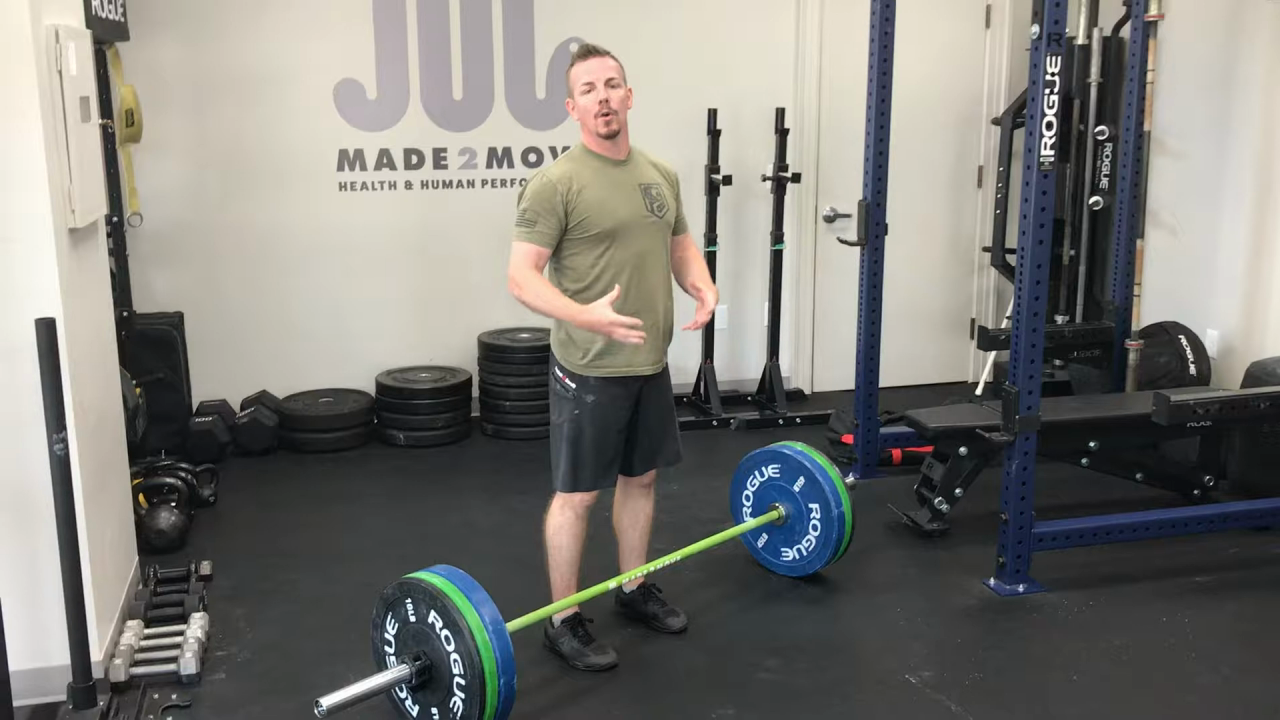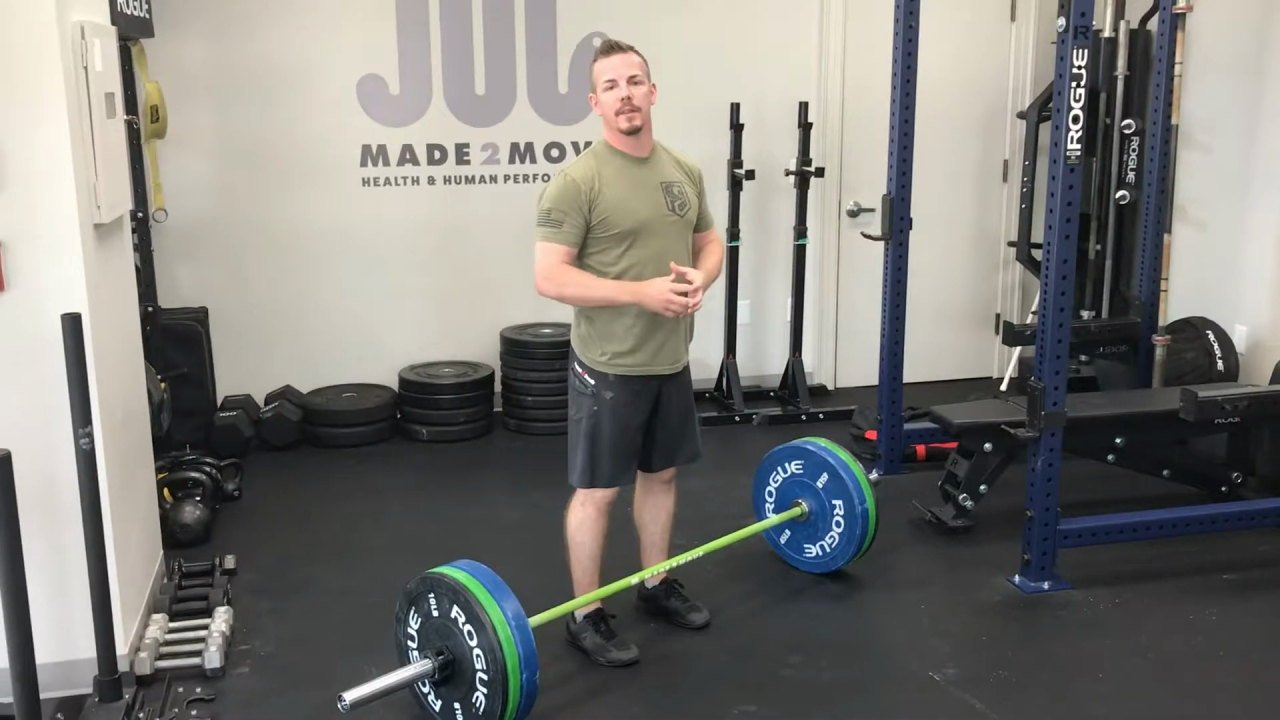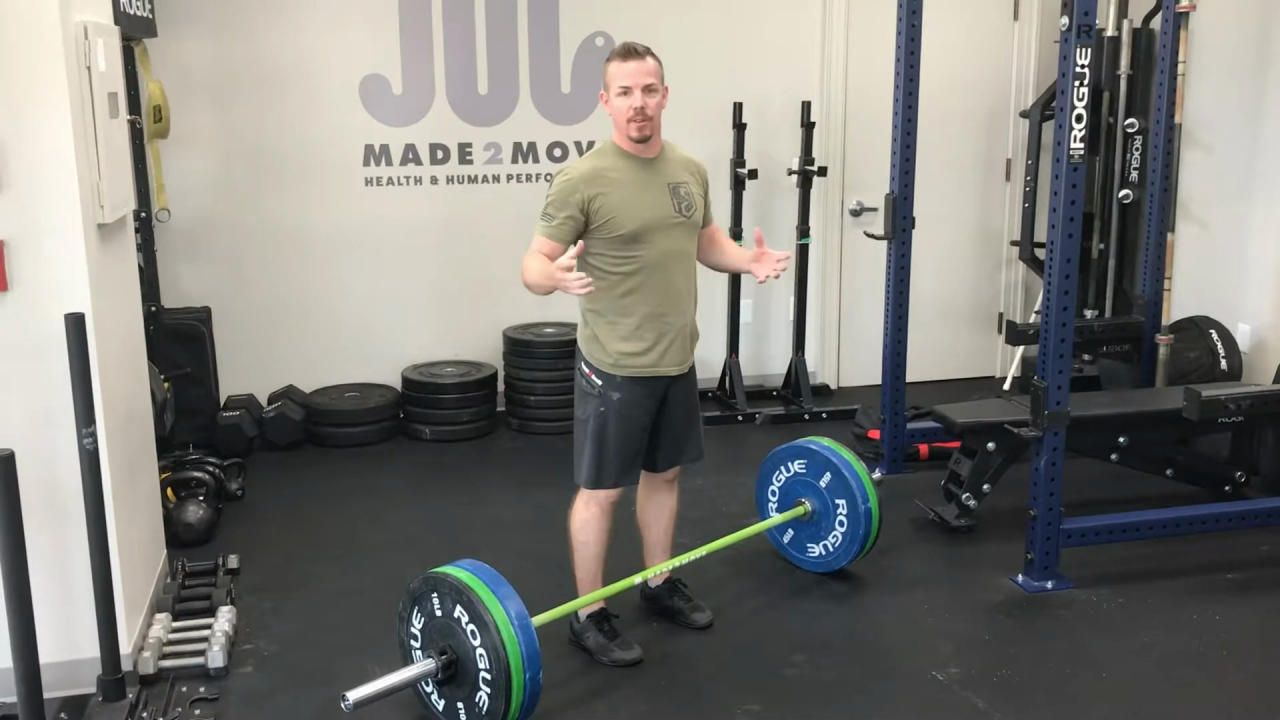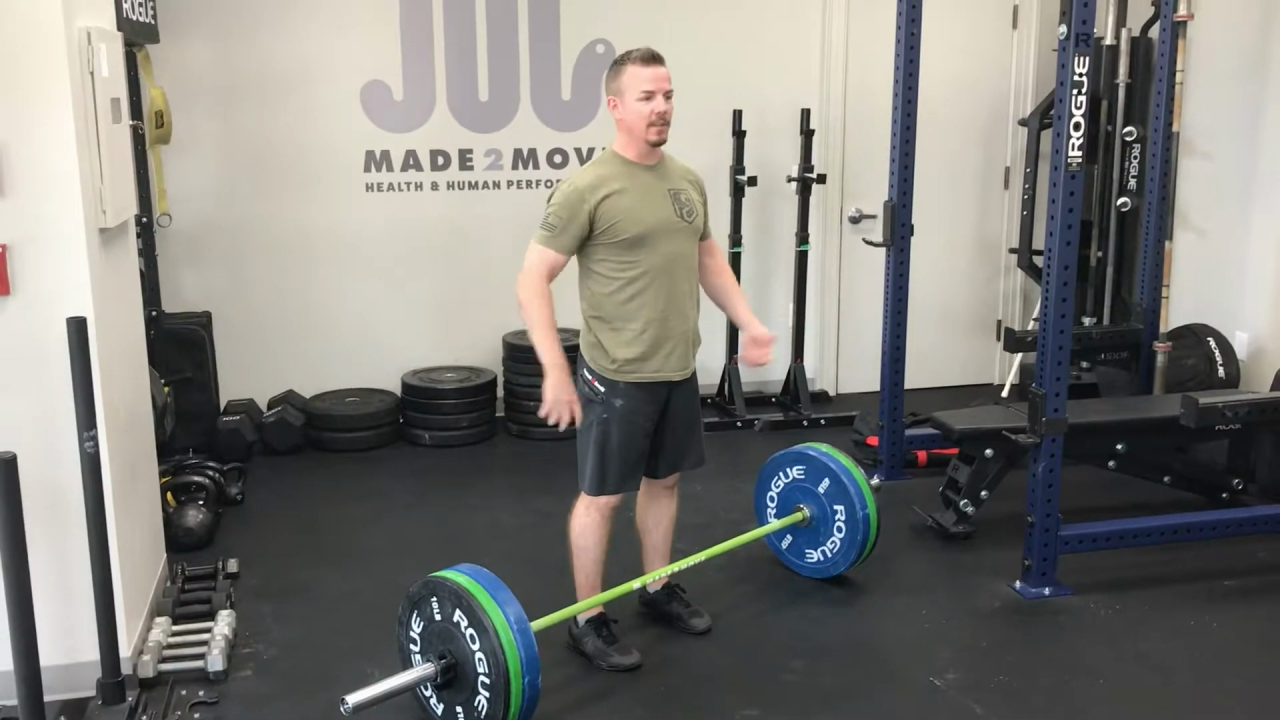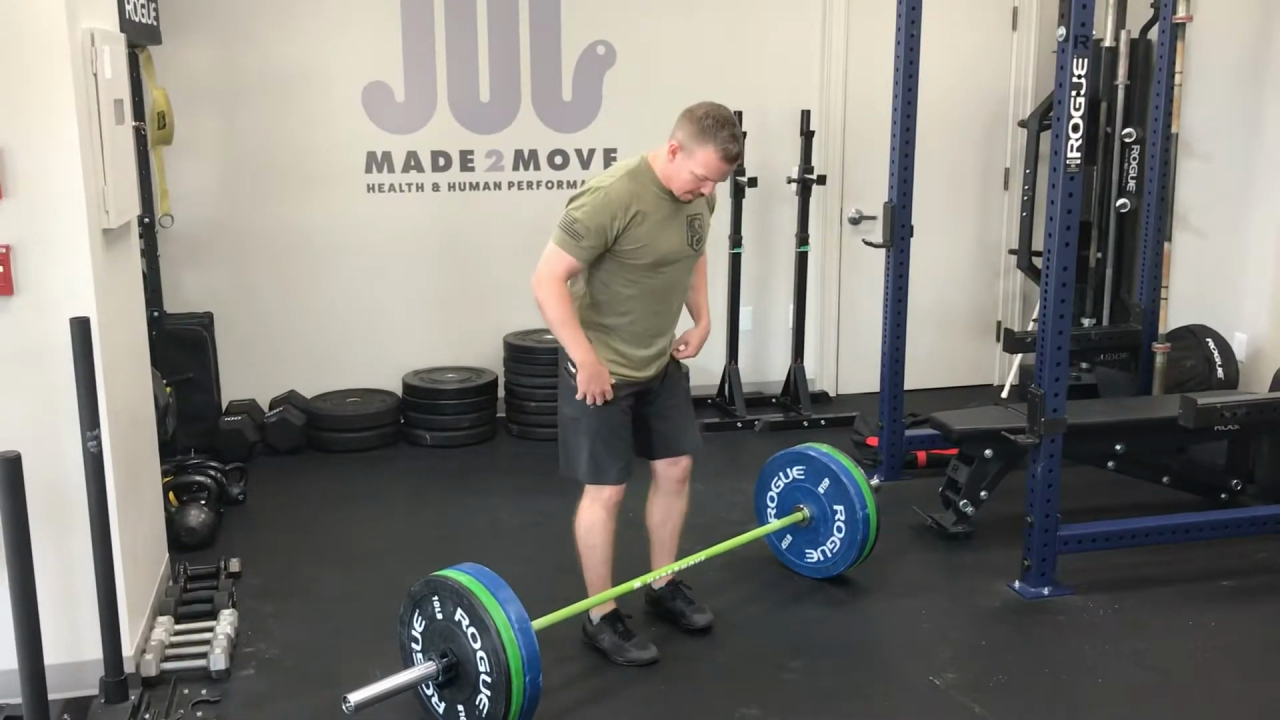
dt=1s
person 1, frame 1
left shoulder: (660, 175)
right shoulder: (556, 182)
left elbow: (680, 244)
right elbow: (521, 275)
left wrist: (702, 286)
right wrist: (582, 315)
left hip: (650, 363)
right hip: (589, 369)
left knee: (641, 478)
right knee: (577, 492)
left ankle: (634, 588)
right ankle: (563, 619)
person 1, frame 2
left shoulder: (684, 171)
right shoulder: (578, 180)
left elbow: (708, 242)
right elbow: (549, 277)
left wrist: (702, 276)
right wrist: (640, 292)
left hip: (671, 360)
right hip: (609, 366)
left knee: (661, 474)
right knee: (598, 490)
left ankle: (656, 583)
right ankle: (585, 615)
person 1, frame 3
left shoulder: (690, 170)
right shoulder: (583, 179)
left elbow: (705, 238)
right elbow: (534, 261)
left wrist: (749, 260)
right wrist: (556, 276)
left hip: (677, 359)
right hip: (615, 366)
left knee: (665, 473)
right knee: (601, 490)
left ankle: (660, 582)
right ankle: (589, 614)
person 1, frame 4
left shoulder: (688, 180)
right shoulder: (587, 189)
left elbow: (708, 259)
right elbow: (534, 279)
left wrist: (749, 322)
right wrist: (554, 370)
left hip: (678, 369)
right hip: (619, 376)
left knee: (664, 481)
right knee: (602, 496)
left ankle: (658, 588)
right ankle: (587, 619)
person 1, frame 5
left shoulder: (698, 195)
right shoulder: (610, 198)
right elbow: (548, 280)
left wrist: (702, 321)
right wrist: (587, 360)
left hip: (660, 362)
right hip: (603, 371)
left knee: (676, 470)
right knee: (606, 491)
left ankle: (663, 584)
right ankle: (601, 617)
